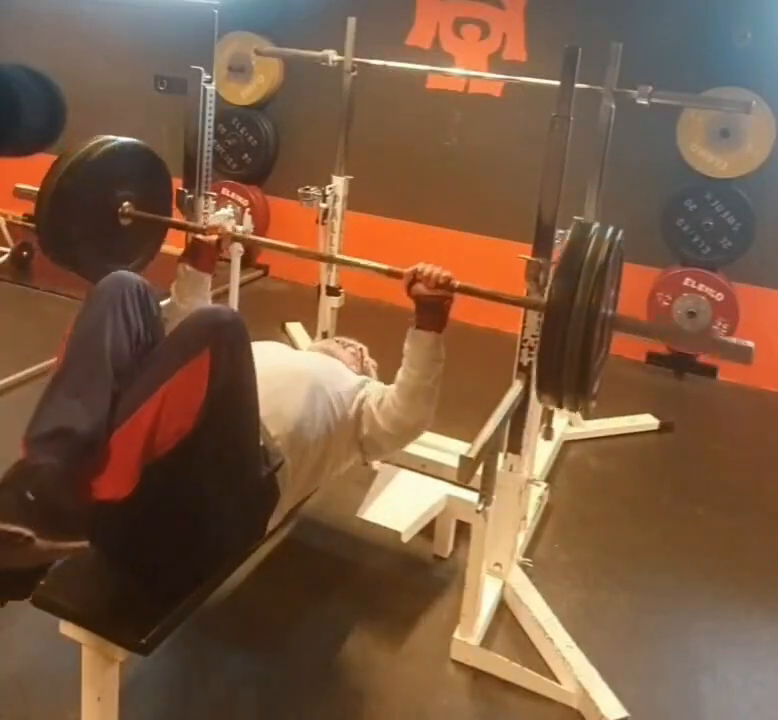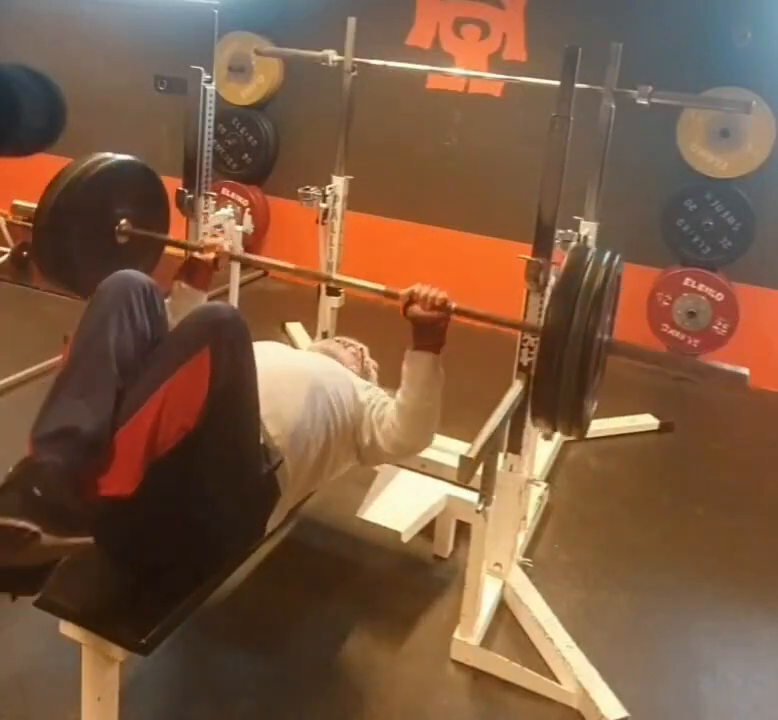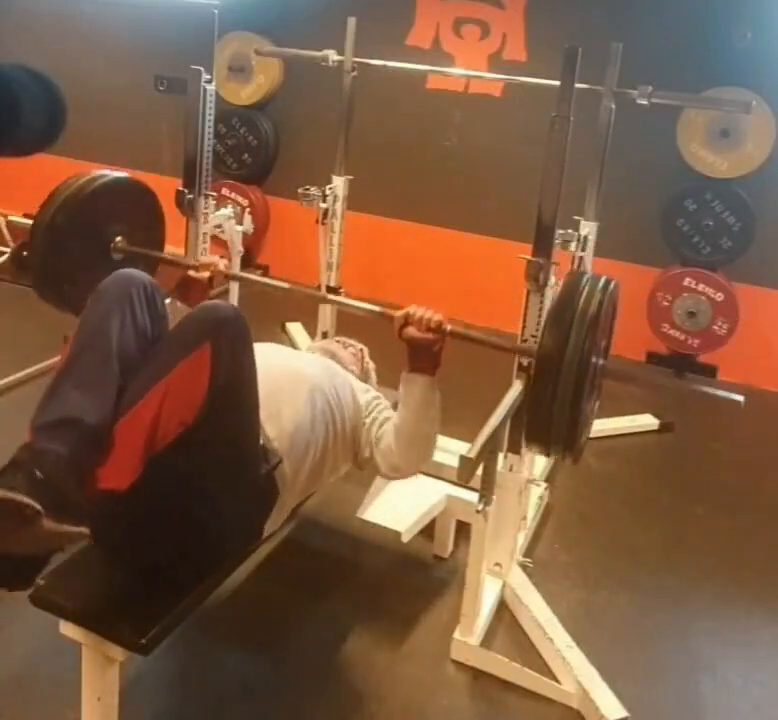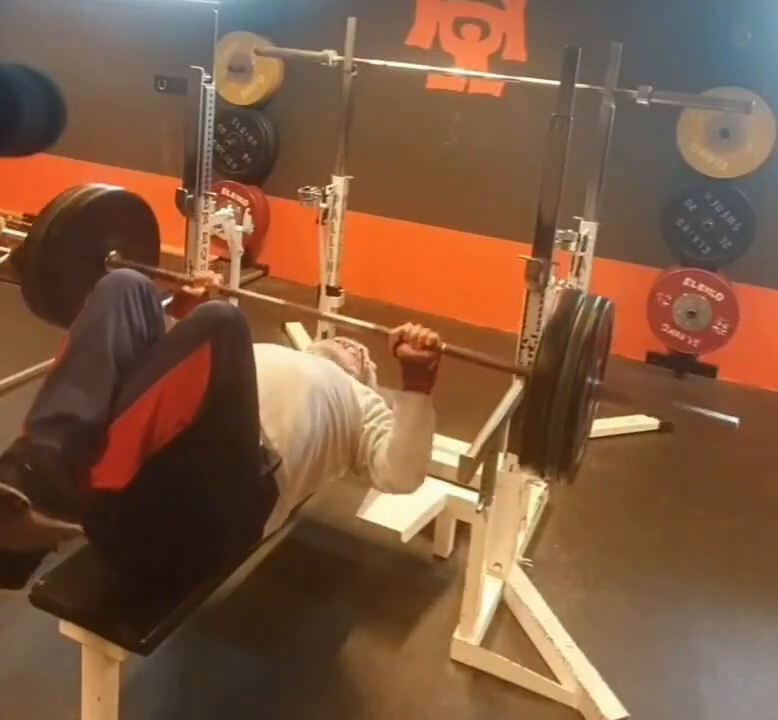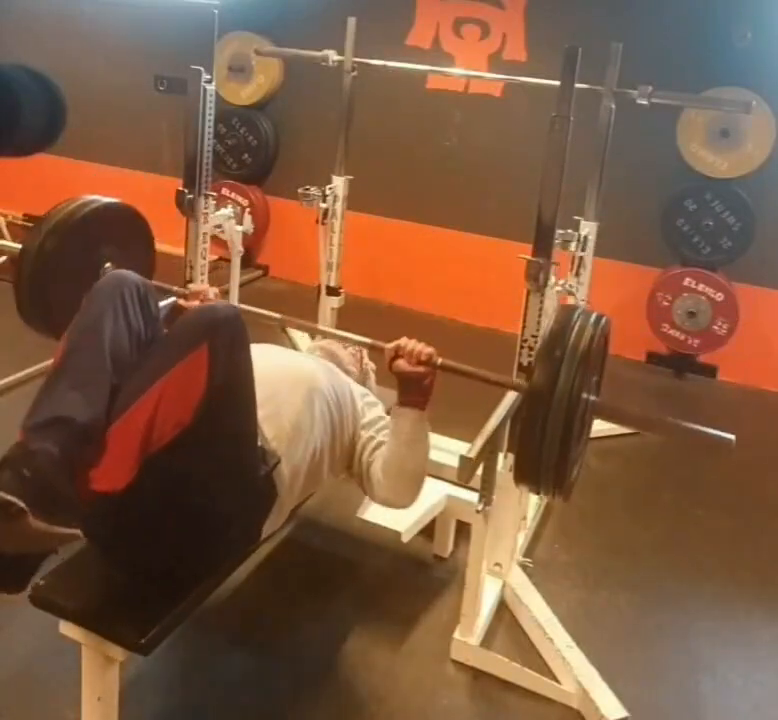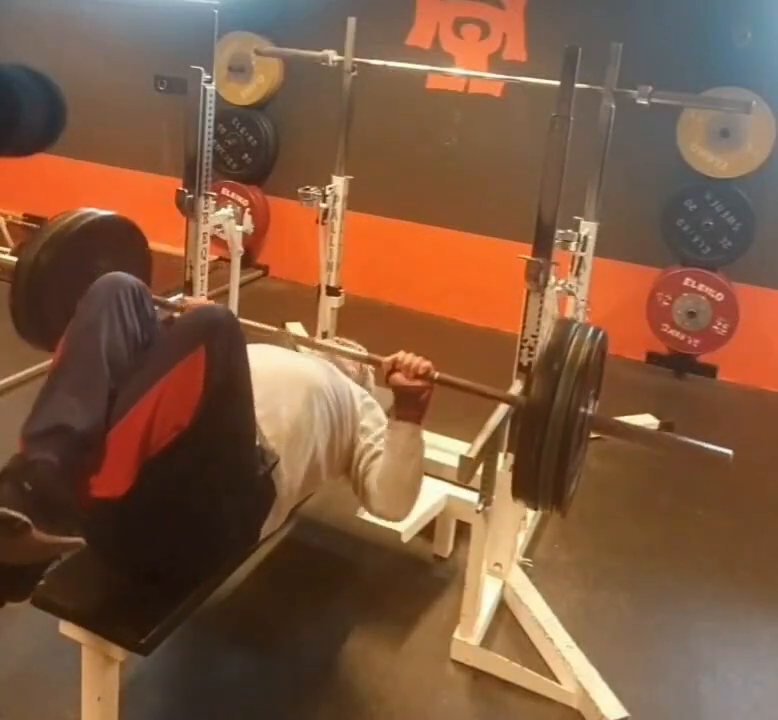
dt=0.1s
person 1, frame 1
left shoulder: (358, 398)
right shoulder: (269, 355)
left elbow: (410, 413)
right elbow: (180, 340)
left wrist: (428, 319)
right wrist: (197, 263)
left hip: (209, 510)
right hip: (140, 472)
left knee: (218, 326)
right knee: (123, 291)
left ankle: (48, 509)
right ankle: (40, 499)
person 1, frame 2
left shoulder: (358, 400)
right shoulder: (273, 357)
left elbow: (408, 433)
right elbow: (182, 347)
left wrist: (426, 343)
right wrist: (193, 281)
left hip: (213, 502)
right hip: (145, 464)
left knee: (220, 322)
right knee: (128, 289)
left ankle: (60, 505)
right ankle: (49, 492)
person 1, frame 3
left shoulder: (358, 402)
right shoulder: (275, 358)
left elbow: (405, 456)
right elbow: (176, 372)
left wrist: (421, 363)
right wrist: (191, 301)
left hip: (212, 509)
right hip: (134, 484)
left knee: (219, 322)
right knee: (129, 289)
left ankle: (57, 495)
right ankle: (45, 486)
person 1, frame 4
left shoulder: (357, 404)
right shoulder: (278, 360)
left elbow: (402, 470)
right elbow: (174, 368)
left wrist: (416, 384)
right wrist: (185, 316)
left hip: (211, 507)
right hip: (135, 478)
left knee: (219, 322)
right knee: (125, 289)
left ankle: (57, 492)
right ankle: (39, 483)
person 1, frame 5
left shoulder: (357, 406)
right shoulder: (273, 360)
left elbow: (396, 488)
right elbow: (173, 382)
left wrist: (412, 397)
right wrist: (179, 329)
left hip: (210, 505)
right hip: (132, 480)
left knee: (217, 324)
right knee: (122, 288)
left ankle: (55, 495)
right ankle: (37, 485)
person 1, frame 6
left shoulder: (355, 407)
right shoulder: (269, 363)
left elbow: (392, 499)
right elbow: (167, 390)
left wrist: (409, 410)
right wrist: (176, 338)
left hip: (210, 503)
right hip: (132, 482)
left knee: (211, 324)
right knee: (117, 291)
left ankle: (53, 504)
right ankle: (37, 494)
